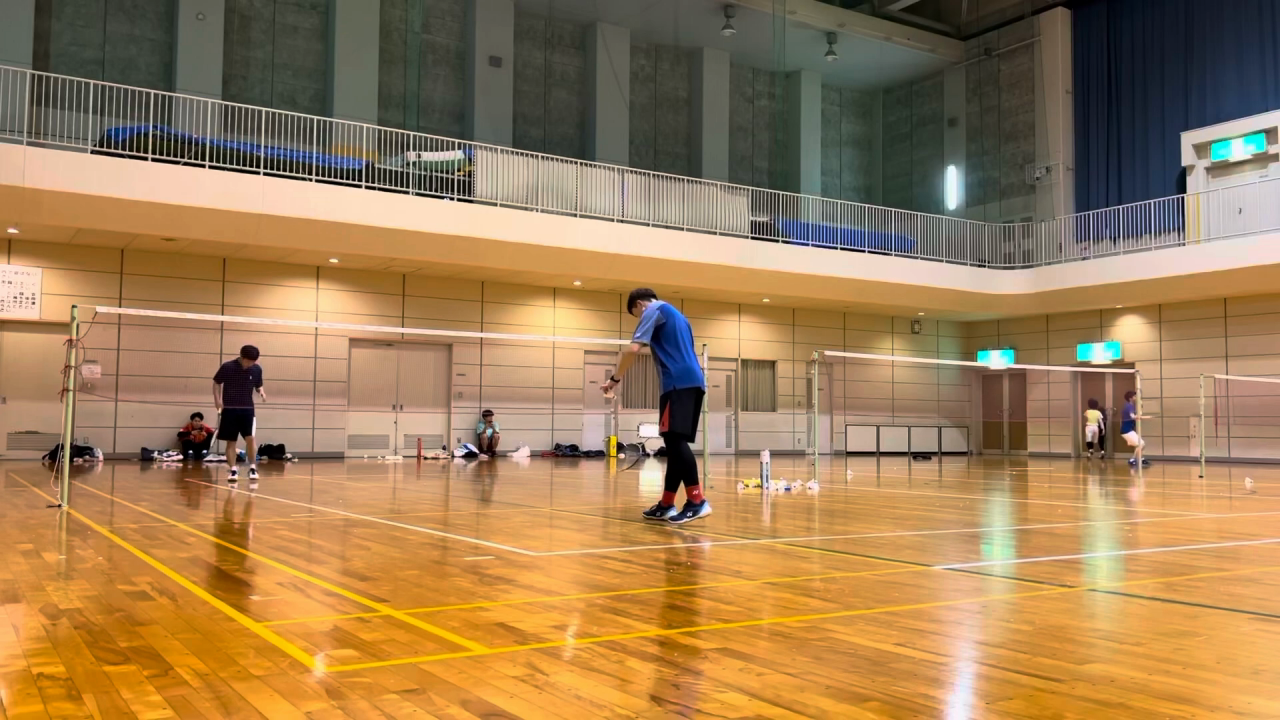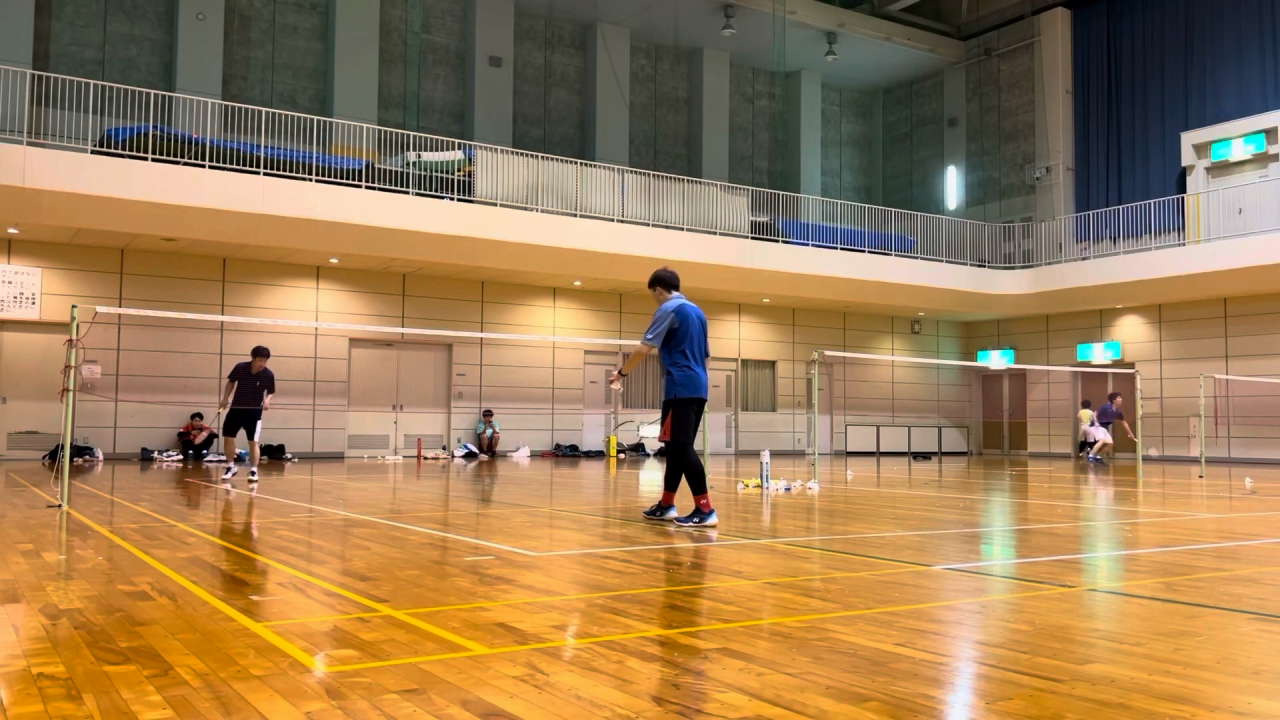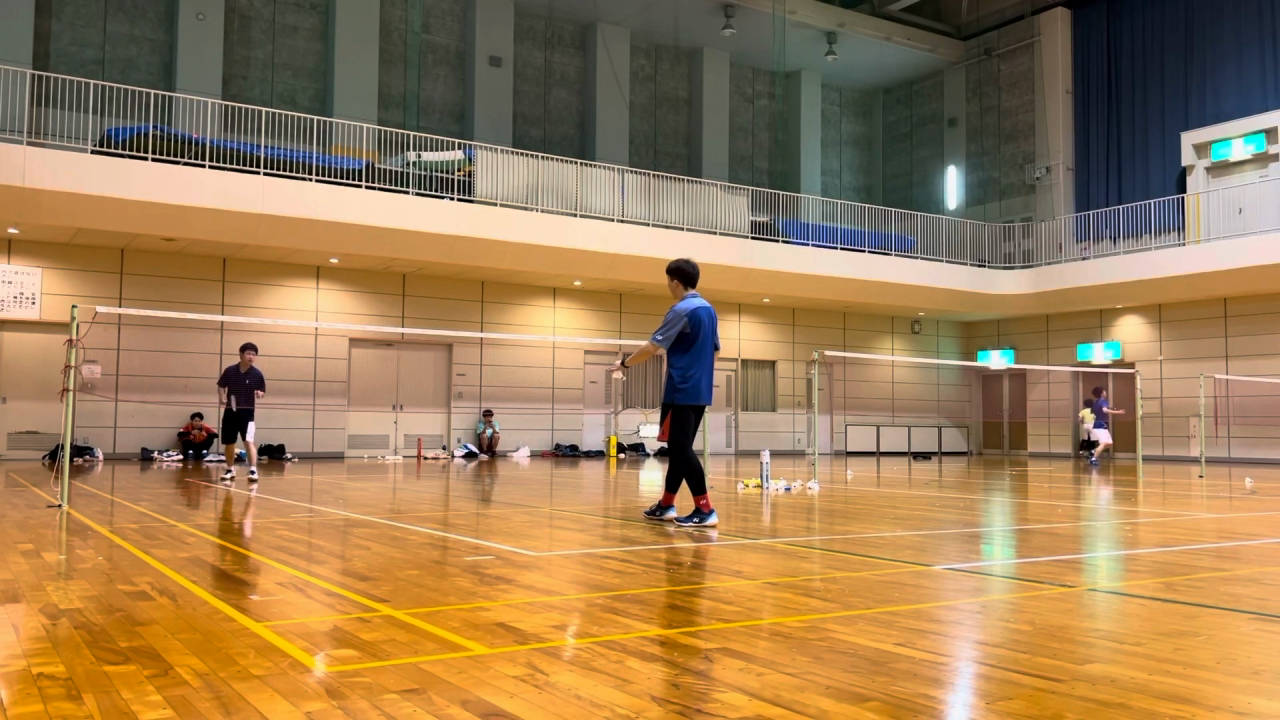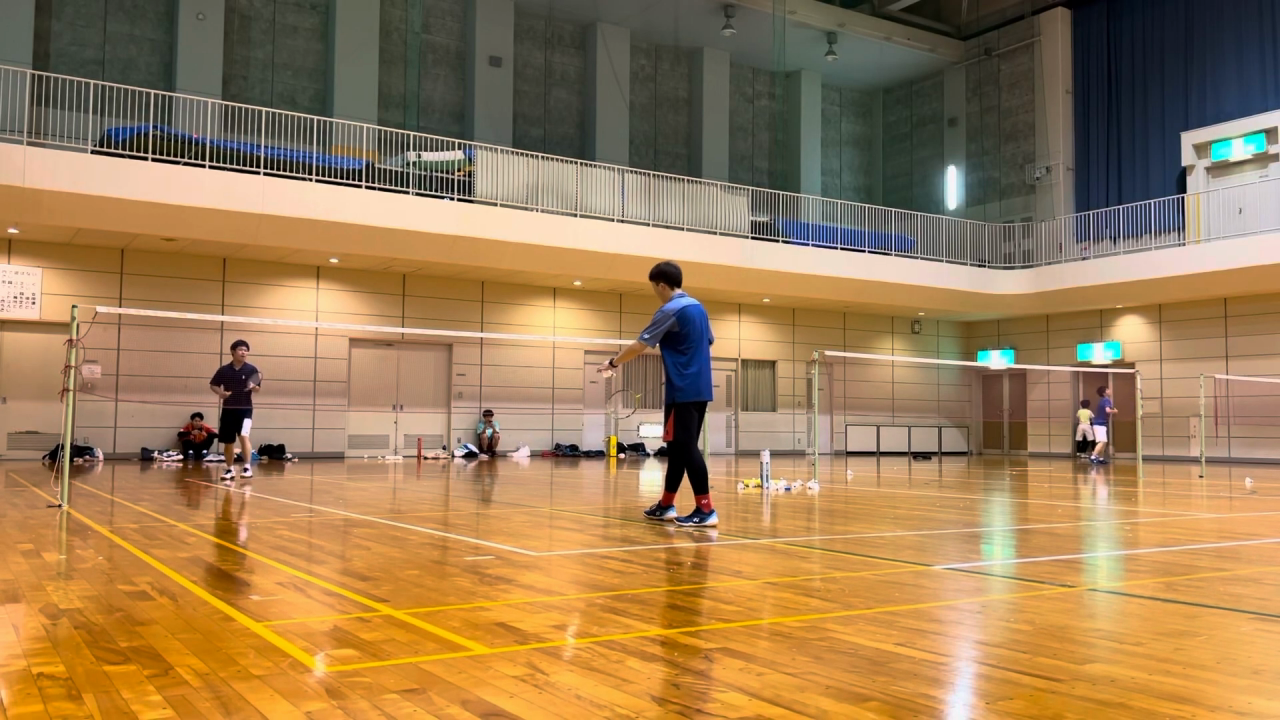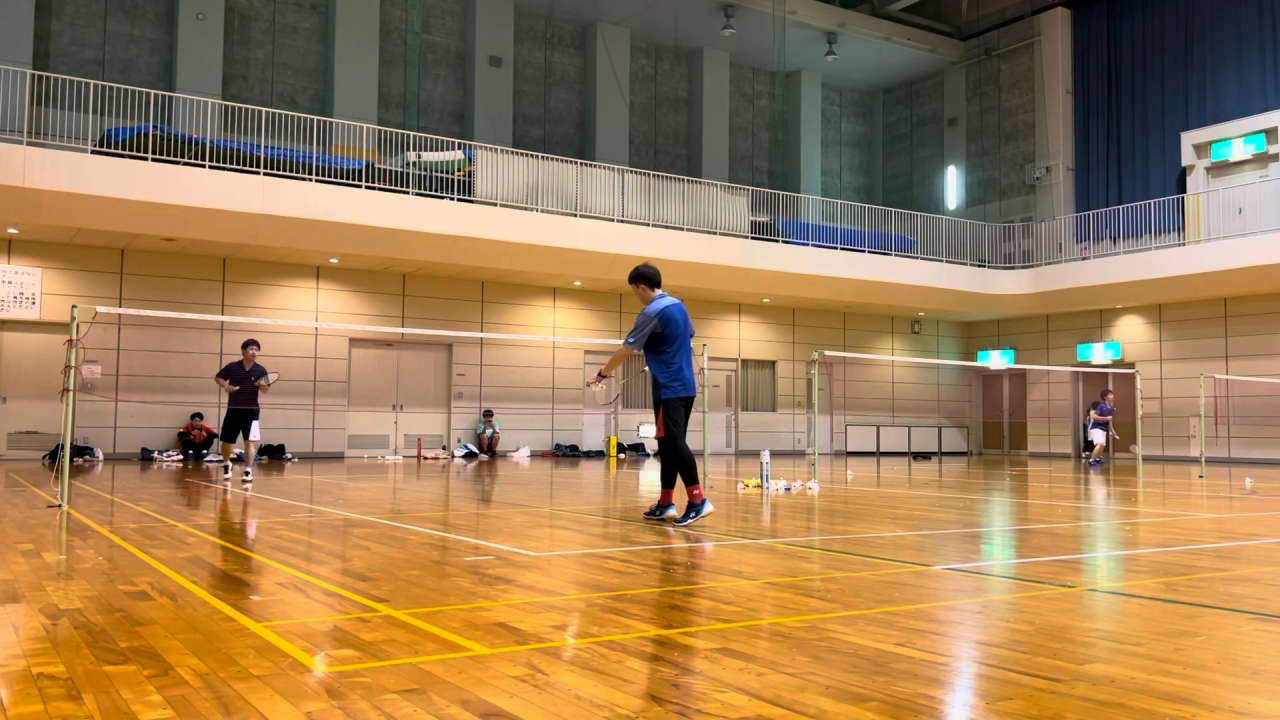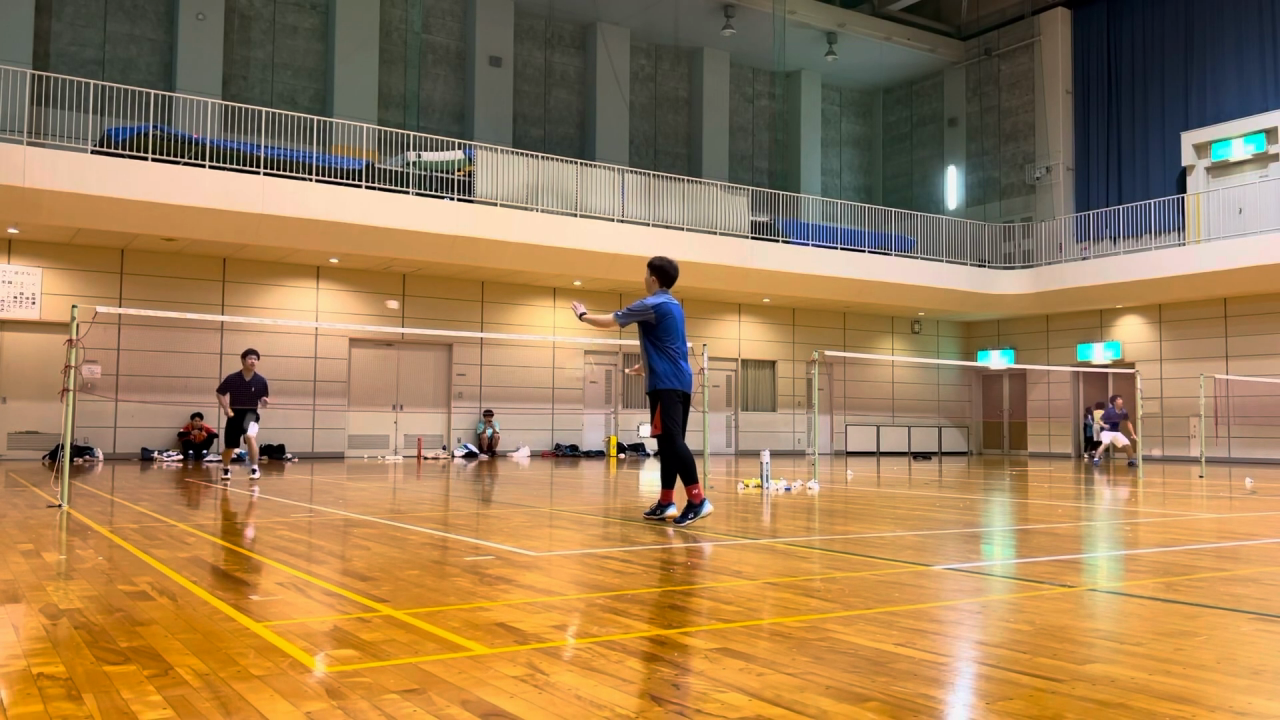
dt=0.5s
person 1, frame 1
left shoulder: (654, 310)
right shoulder: (677, 316)
left elbow: (634, 348)
left wrist: (615, 378)
left hip: (679, 382)
right hip: (693, 382)
left knee: (675, 439)
right knee: (675, 442)
left ankle: (697, 501)
right ankle: (666, 504)
person 1, frame 2
left shoulder: (669, 309)
right shoulder: (697, 311)
left elbow: (645, 348)
left wrist: (621, 372)
left hip: (681, 388)
right hip: (698, 388)
left knee: (681, 447)
right knee: (676, 446)
left ankle: (705, 510)
right ankle: (666, 505)
person 1, frame 3
left shoulder: (682, 310)
right shoulder: (708, 310)
left elbow: (652, 347)
right elbow: (715, 350)
left wrist: (624, 363)
left hip: (681, 392)
right hip: (700, 391)
left knee: (681, 449)
right knee: (679, 447)
left ankle: (705, 510)
right ankle: (666, 505)
person 1, frame 4
left shoulder: (670, 311)
right shoulder: (698, 307)
left elbow: (639, 346)
right elbow: (707, 342)
left wrist: (612, 363)
left hip: (684, 391)
right hip: (700, 389)
left knee: (686, 447)
right knee: (677, 447)
left ankle: (705, 510)
right ankle: (666, 505)
person 1, frame 5
left shoulder: (652, 312)
right shoulder: (678, 306)
left elbow: (625, 350)
left wrist: (601, 375)
left hip: (669, 388)
right hip: (684, 385)
left knee: (674, 442)
right knee: (667, 443)
left ankle: (698, 500)
right ankle: (666, 503)
person 1, frame 6
left shoulder: (651, 305)
right shoulder: (673, 306)
left elbow: (610, 321)
left wrist: (583, 314)
right wrist: (644, 366)
left hip: (666, 383)
right hip: (679, 381)
left knee: (671, 439)
right knee: (667, 441)
left ankle: (697, 500)
right ankle: (666, 503)
